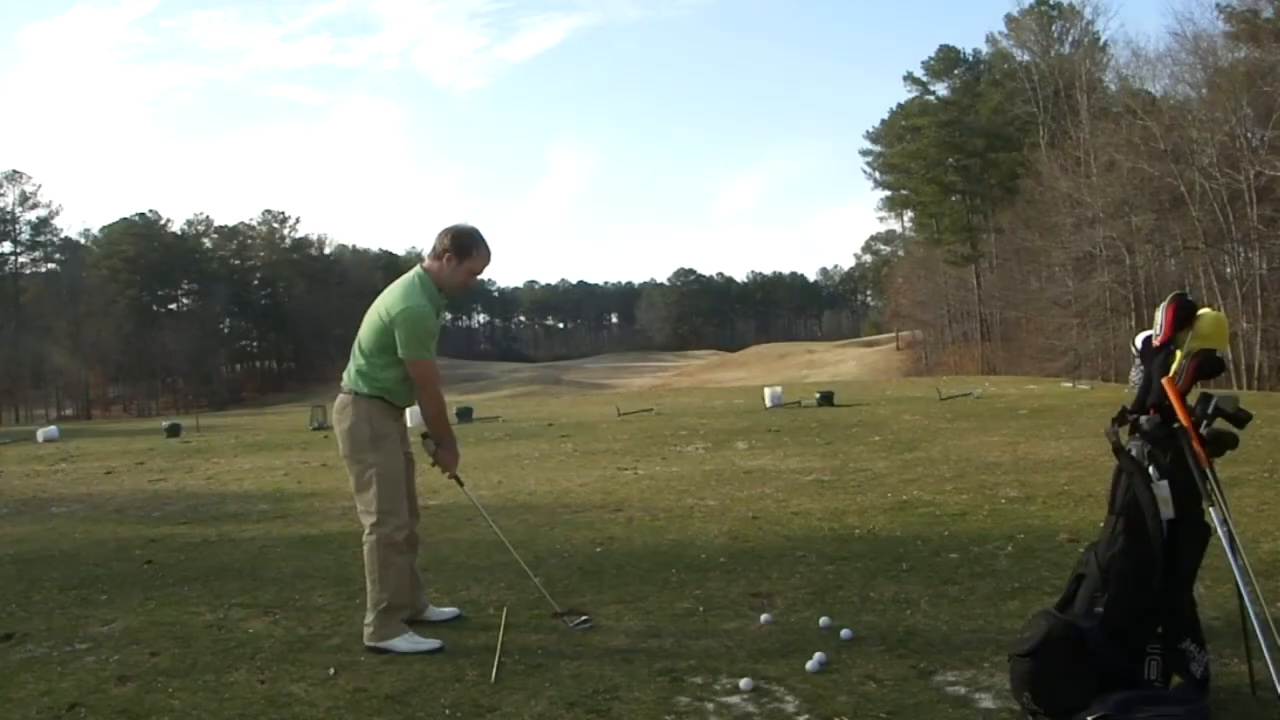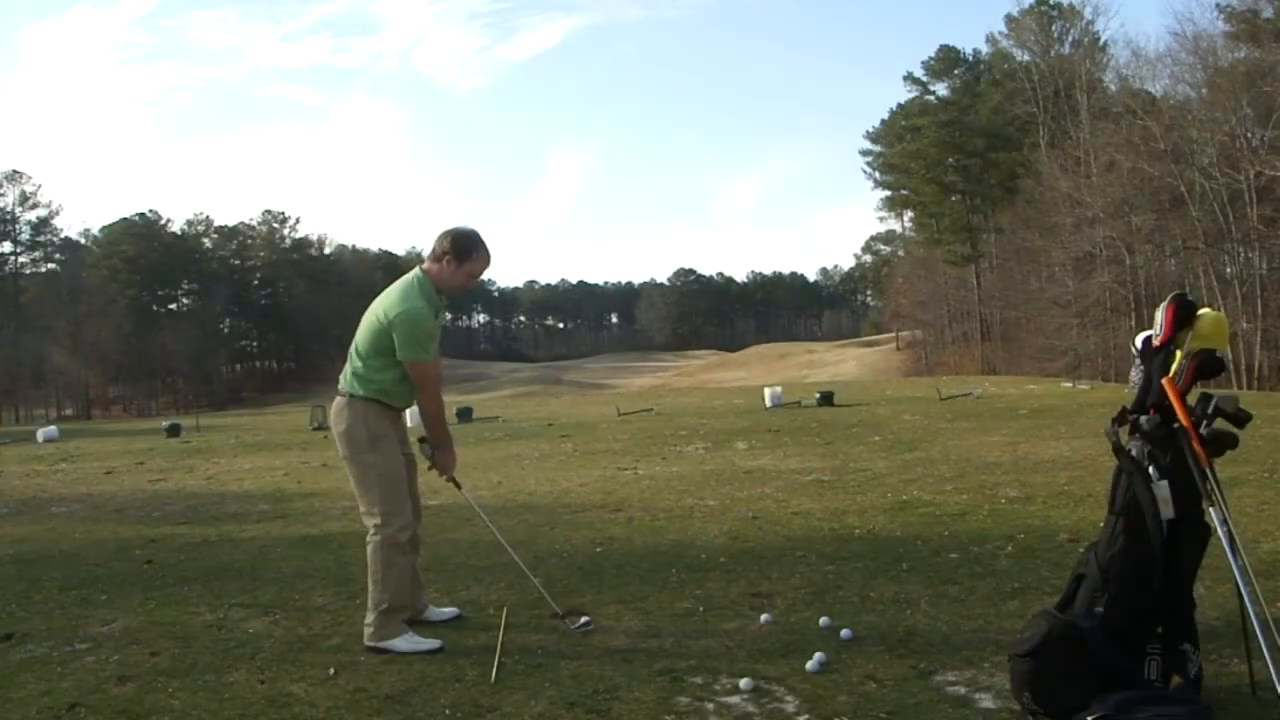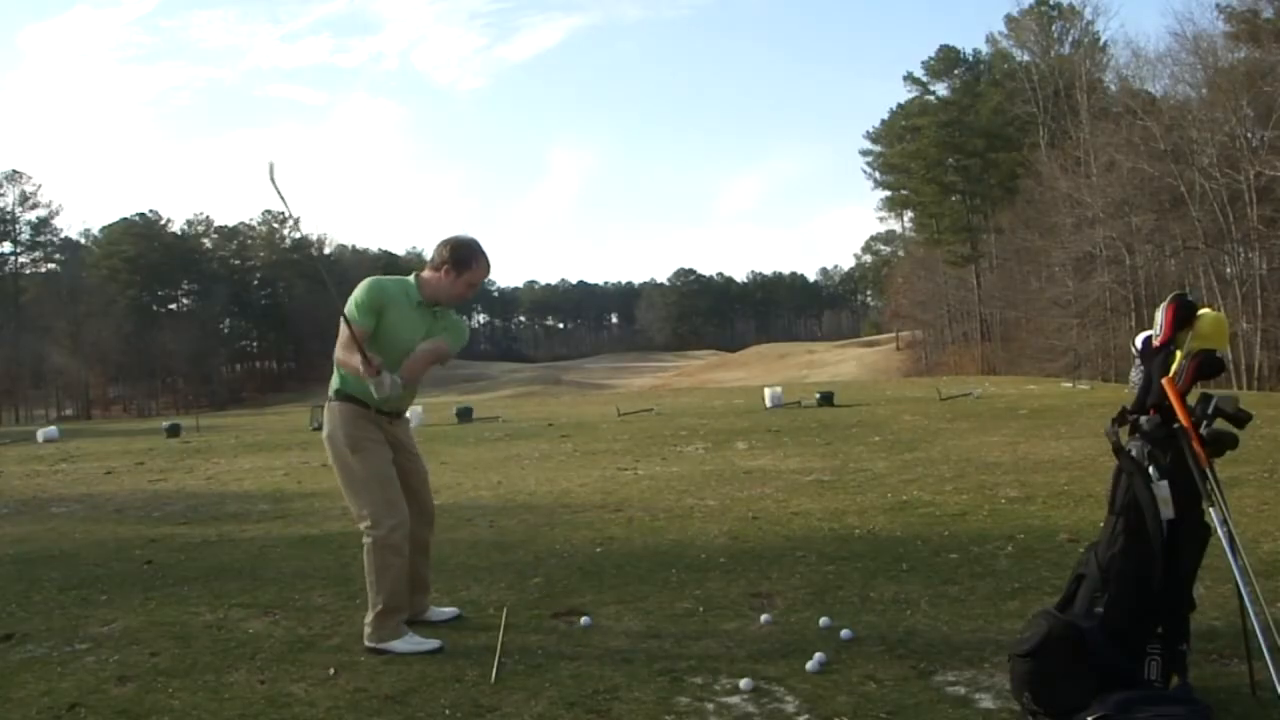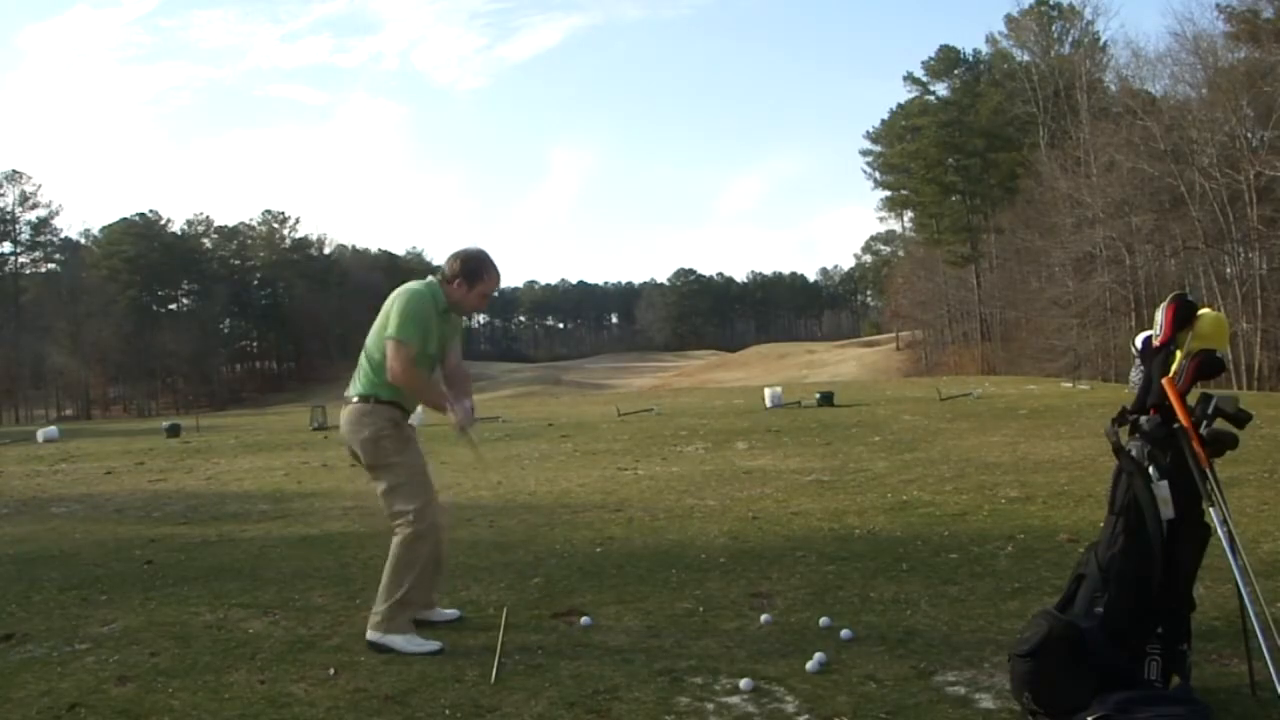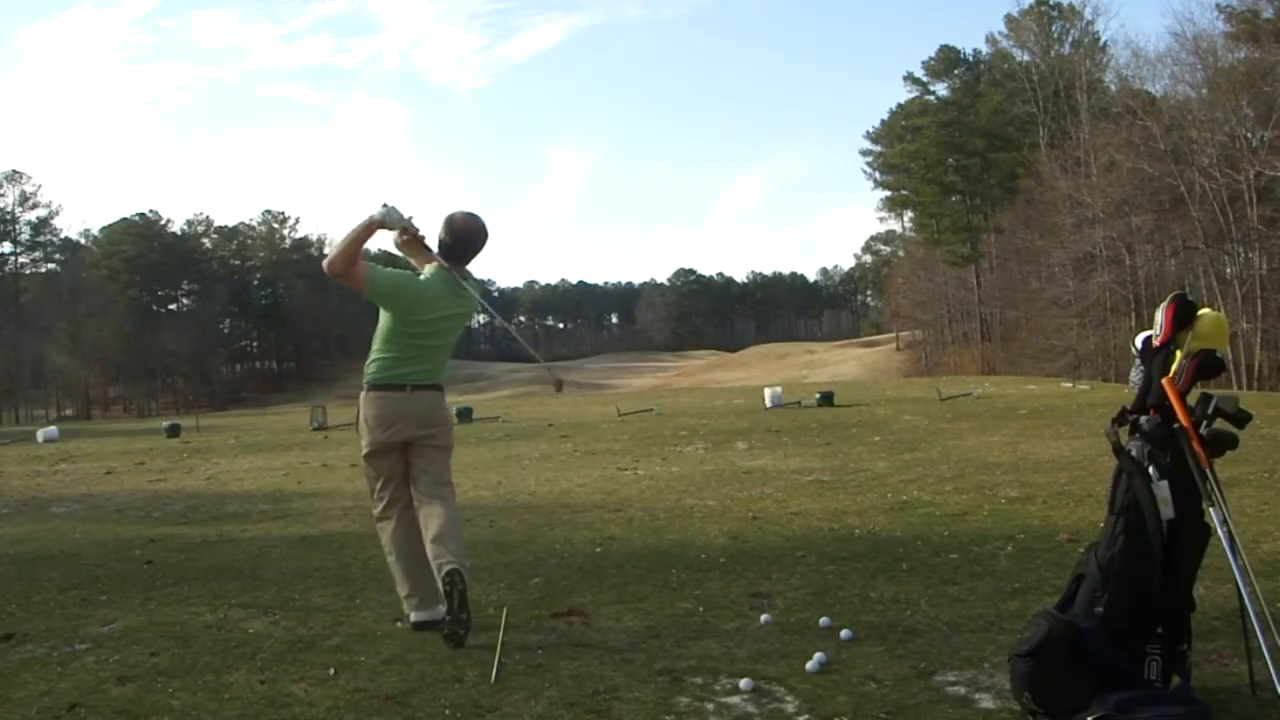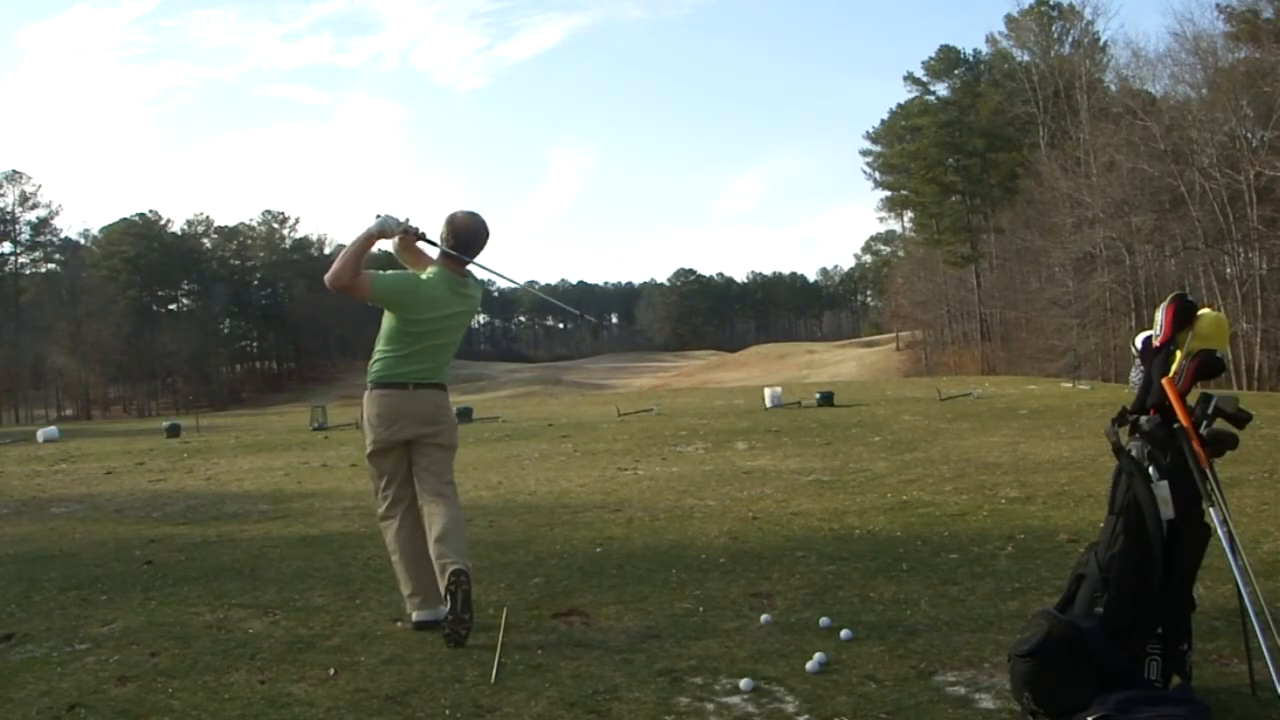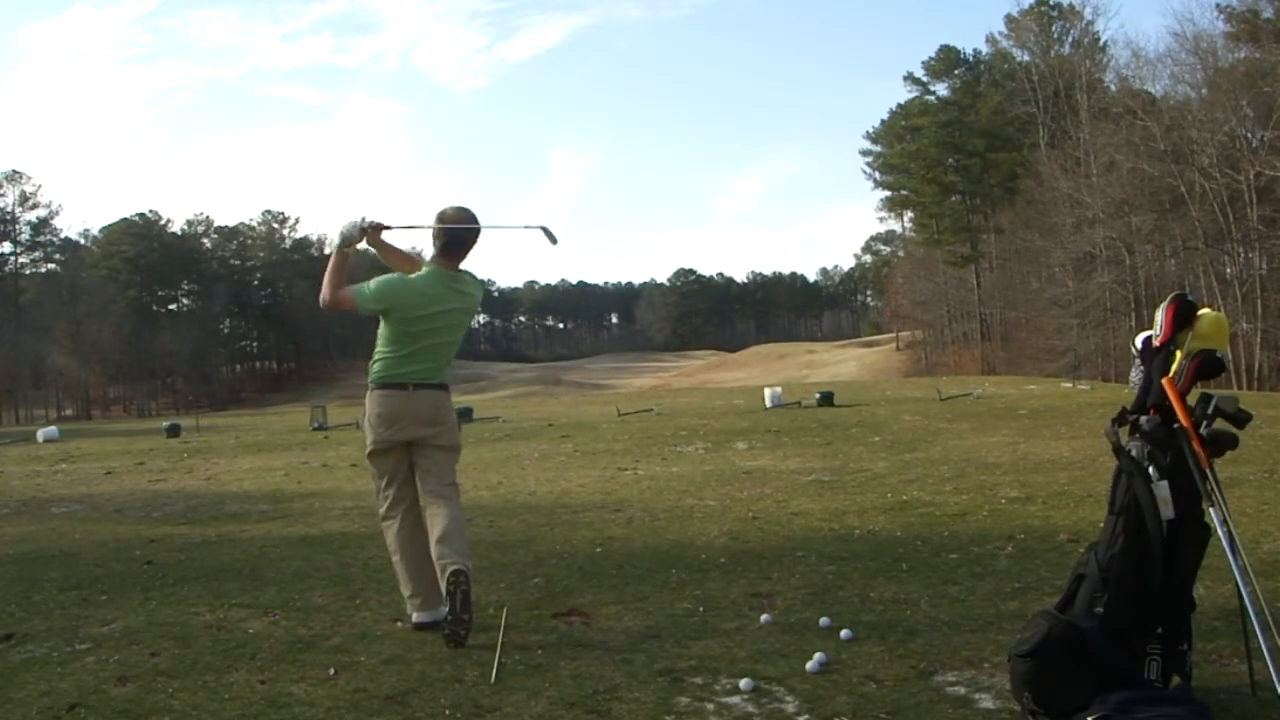
dt=0.5s
person 1, frame 1
left shoulder: (424, 294)
right shoulder: (413, 306)
left elbow: (426, 380)
right elbow: (426, 386)
left wrist: (437, 434)
right wrist: (446, 443)
left hip: (385, 413)
right hip: (366, 414)
left knee: (404, 517)
right knee: (386, 521)
left ankle: (409, 603)
right ankle: (384, 628)
person 1, frame 2
left shoulder: (429, 298)
right shoulder: (411, 308)
left elbow: (431, 374)
right elbow: (425, 387)
left wrist: (436, 438)
right wrist: (443, 444)
left hip: (385, 414)
right hip: (364, 415)
left knee: (407, 515)
right knee: (390, 521)
left ankle: (411, 603)
right ankle: (383, 628)
person 1, frame 3
left shoulder: (455, 326)
right shoulder: (376, 291)
left elbow: (425, 358)
right elbow: (343, 352)
left wrist: (395, 380)
right wrist: (365, 364)
left hip: (392, 420)
right hip: (352, 418)
left knee: (419, 516)
right knee: (387, 523)
left ankle: (413, 604)
right ankle: (384, 630)
person 1, frame 4
left shoulder: (448, 320)
right shoulder: (413, 299)
left elbow: (456, 373)
right elbow: (399, 371)
left wrist: (460, 402)
right wrist: (448, 403)
left hip: (367, 416)
right hip: (379, 419)
left knee: (417, 510)
right knee: (417, 518)
left ankle: (418, 602)
right ankle: (388, 625)
person 1, frame 5
left shoulder: (406, 288)
right shoulder: (467, 293)
left elbow: (334, 265)
right elbow: (434, 265)
left wrist: (375, 220)
right wrist: (409, 239)
left hip: (382, 404)
right hip: (429, 404)
left knee: (392, 507)
right knee: (436, 496)
left ankle: (421, 604)
right ankle: (451, 570)
person 1, frame 6
left shoulder: (410, 288)
right shoulder: (471, 290)
left elbow: (336, 280)
right elbow: (433, 268)
left wrist: (374, 232)
right wrist: (405, 244)
left hip: (386, 402)
right hip: (433, 402)
left knee: (397, 506)
right knee: (438, 494)
left ankle: (423, 604)
right ankle: (453, 570)
person 1, frame 7
left shoulder: (396, 289)
right shoulder: (471, 290)
left elbow: (329, 300)
right elbow: (427, 273)
left wrist: (345, 246)
right wrist: (379, 244)
left hip: (387, 403)
right hip: (435, 403)
left knee: (398, 507)
right knee: (441, 496)
left ankle: (424, 605)
right ankle: (454, 571)
